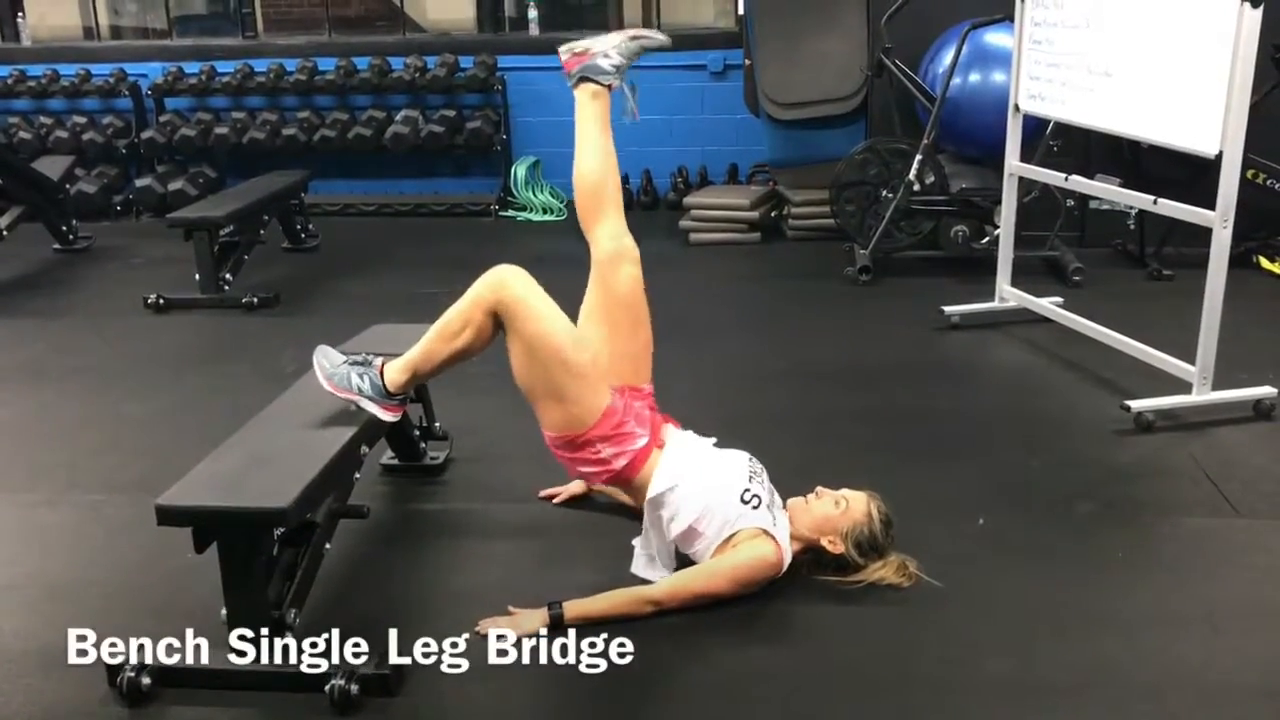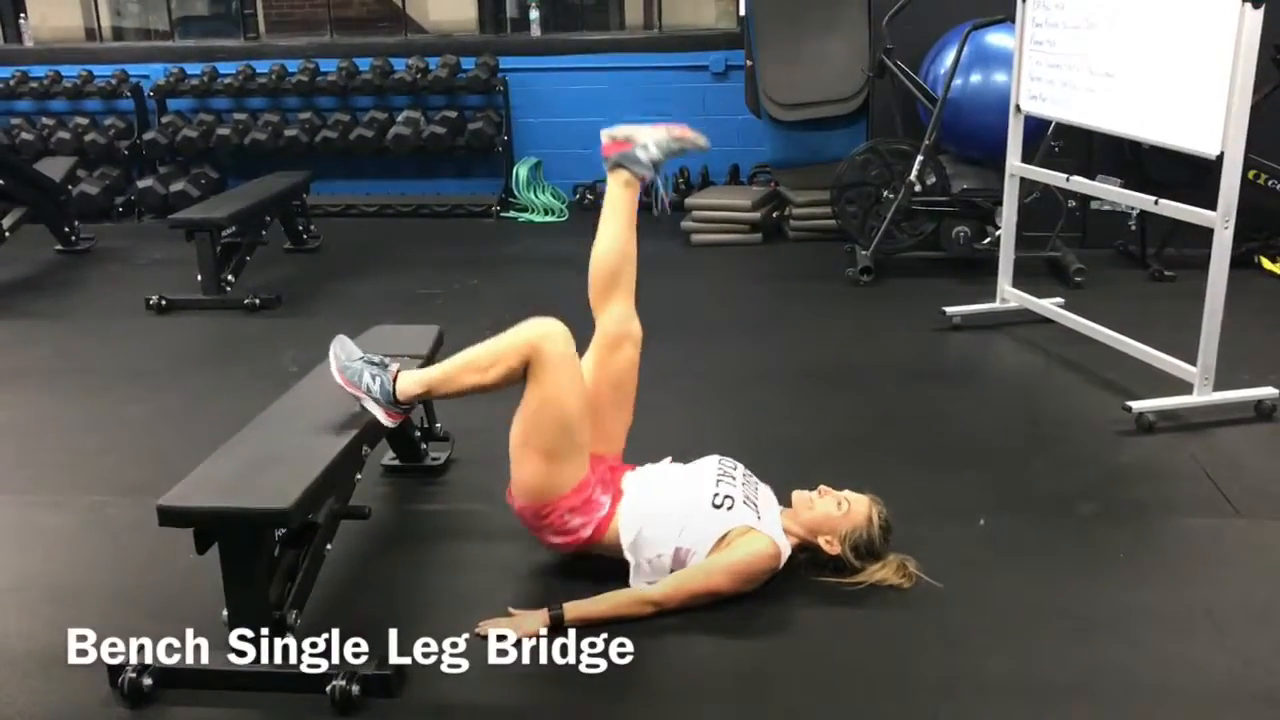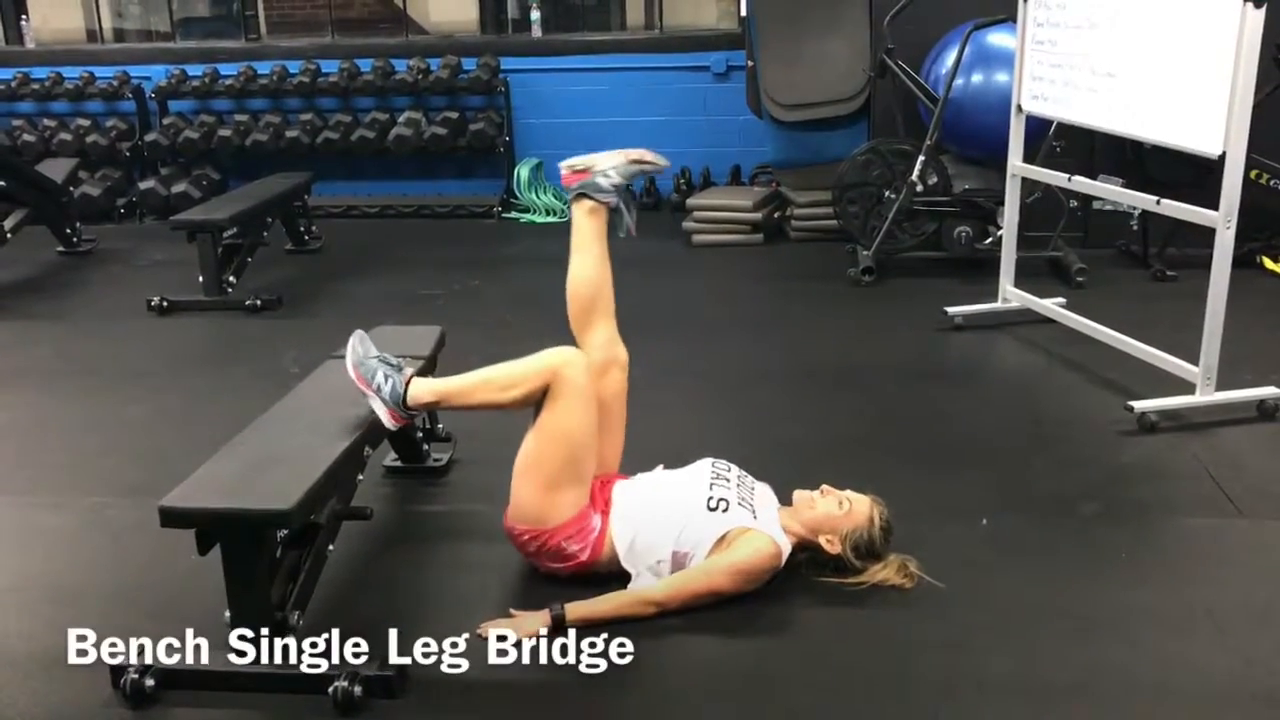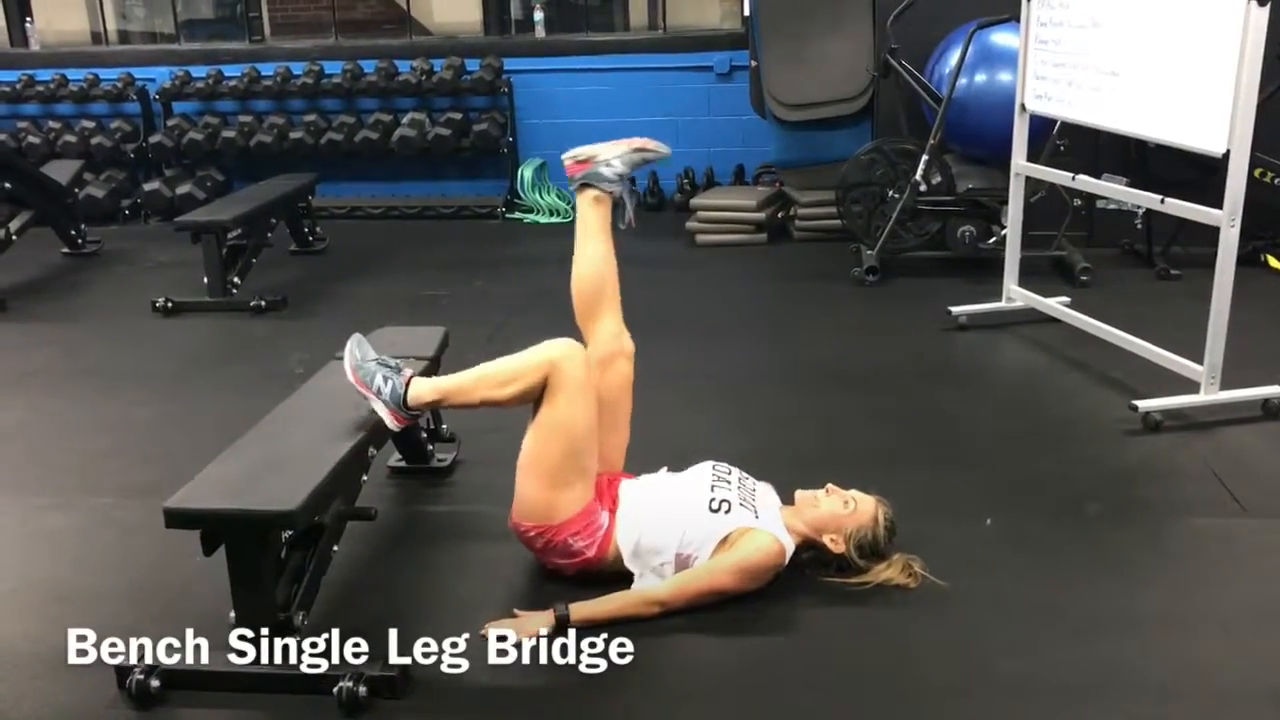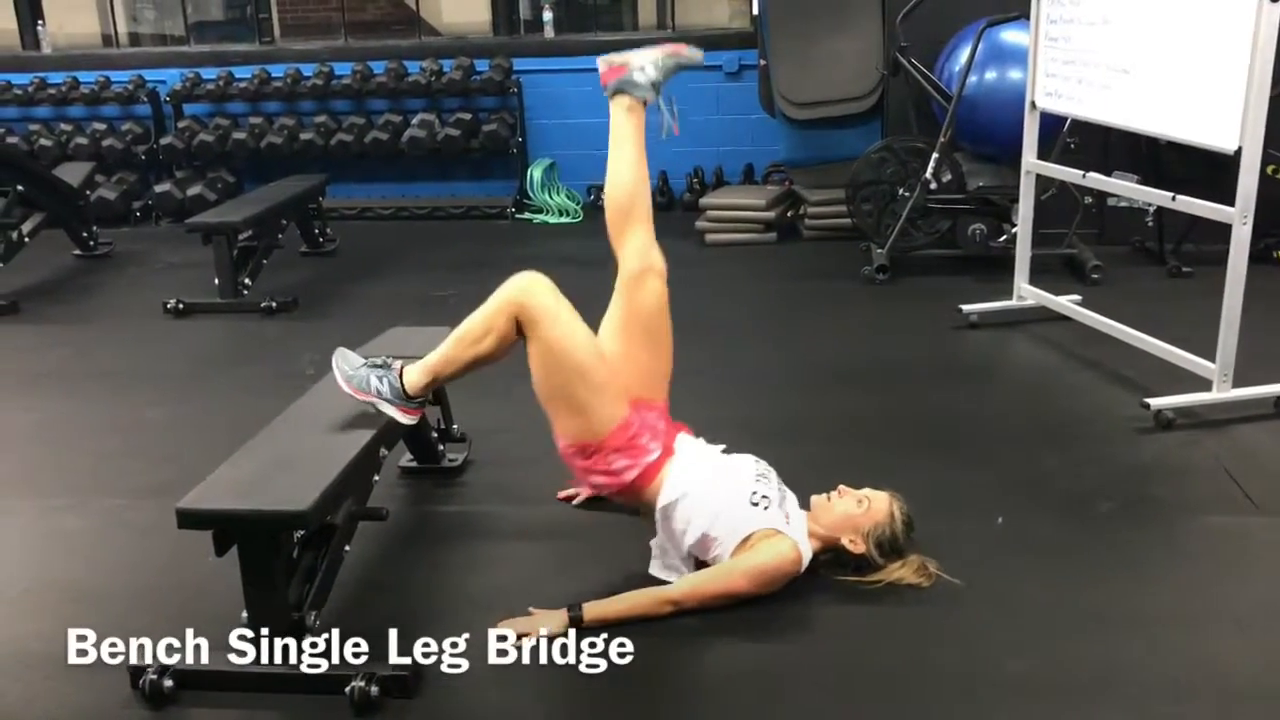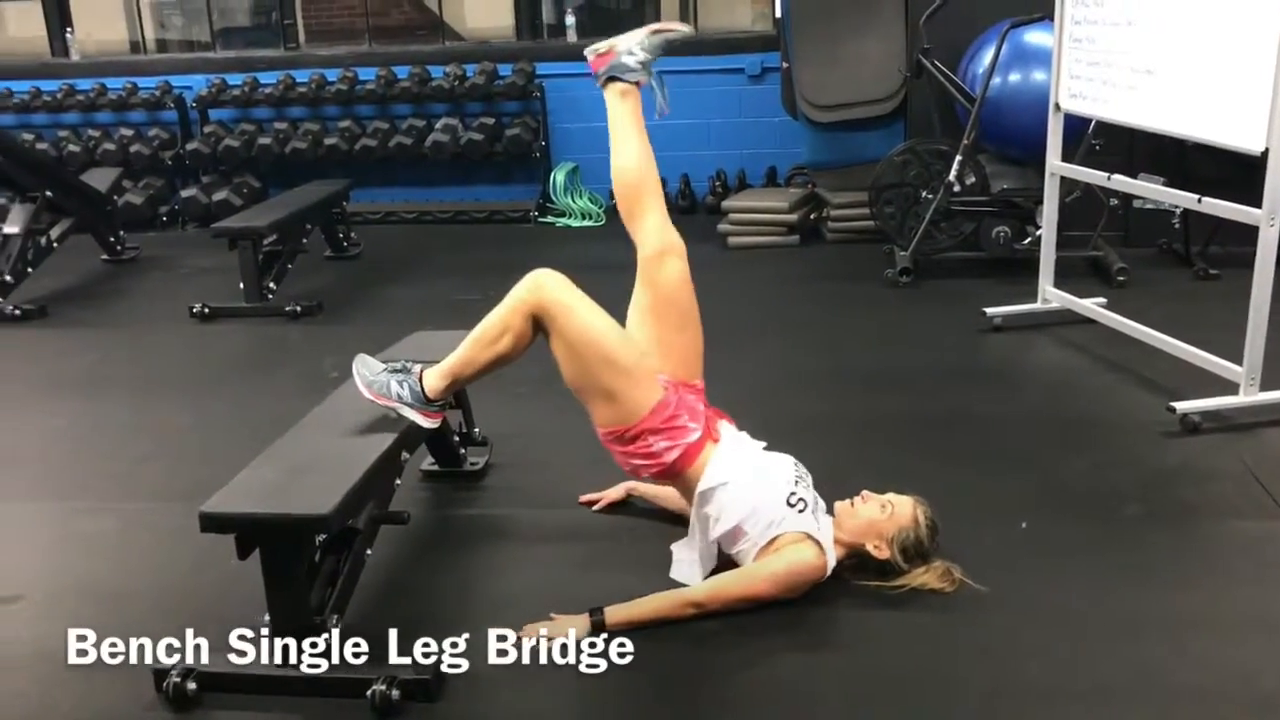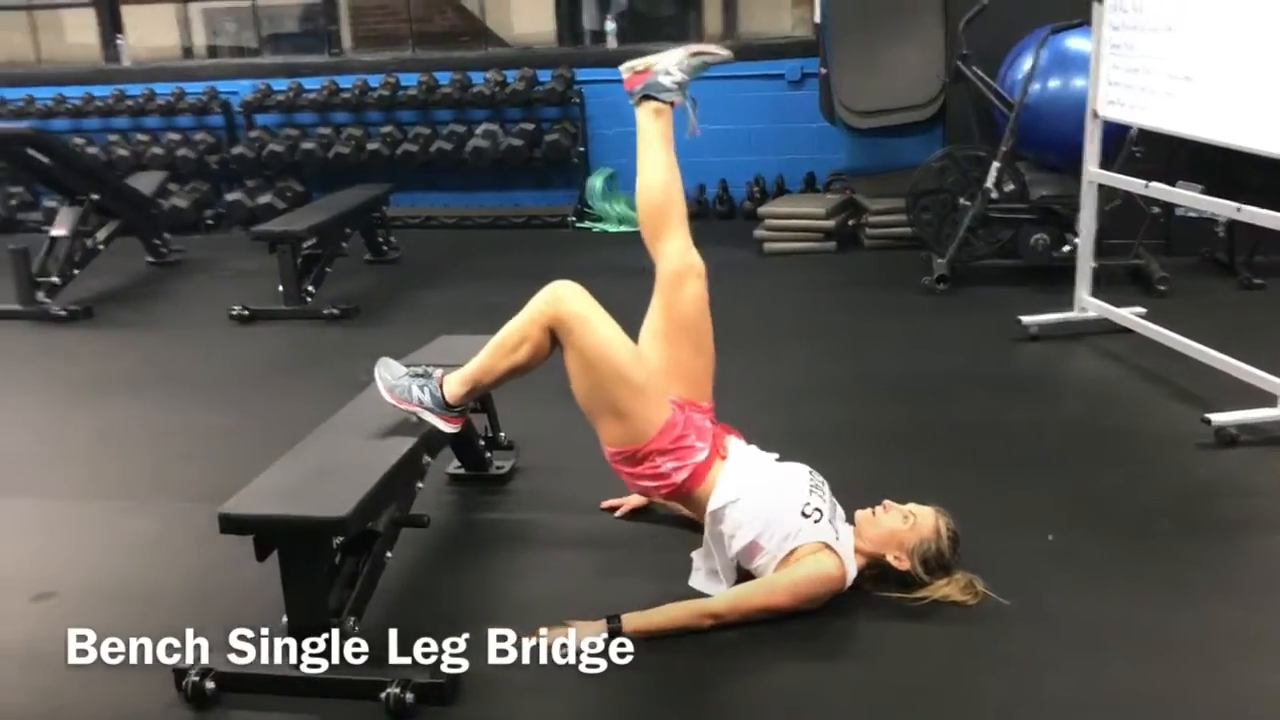
dt=0.3s
person 1, frame 1
left shoulder: (766, 553)
right shoulder: (771, 514)
left elbow: (655, 598)
left wrist: (551, 616)
left hip: (608, 437)
right hip: (629, 420)
left knee: (505, 285)
right knee: (614, 252)
left ankle: (388, 384)
person 1, frame 2
left shoulder: (763, 553)
right shoulder: (762, 505)
left elbow: (657, 598)
left wrist: (553, 618)
left hip: (572, 514)
right hip: (599, 486)
left knee: (548, 337)
left ankle: (398, 392)
person 1, frame 3
left shoulder: (764, 551)
right shoulder: (763, 506)
left elbow: (657, 599)
left wrist: (554, 619)
left hip: (565, 534)
right hip: (600, 498)
left knee: (567, 365)
left ankle: (409, 395)
person 1, frame 4
left shoulder: (767, 551)
right shoulder: (769, 510)
left elbow: (663, 597)
left wrist: (557, 619)
left hip: (573, 529)
right hip: (605, 500)
left knee: (568, 356)
left ankle: (409, 397)
person 1, frame 5
left shoulder: (785, 555)
right shoulder: (782, 512)
left elbow: (674, 597)
left wrist: (572, 618)
left hip: (621, 450)
right hip: (645, 437)
left knee: (529, 291)
right knee: (642, 266)
left ankle: (407, 387)
person 1, frame 6
left shoulder: (810, 559)
right shoulder: (813, 519)
left elbow: (699, 601)
left wrist: (593, 622)
left hip: (659, 428)
right hip: (676, 415)
left knee: (543, 289)
right knee: (660, 246)
left ankle: (427, 391)
person 1, frame 7
left shoulder: (829, 570)
right shoulder: (832, 527)
left elbow: (714, 612)
left wrist: (608, 628)
left hip: (668, 451)
right hip: (690, 437)
left knee: (562, 301)
right knee: (681, 267)
left ankle: (449, 395)
